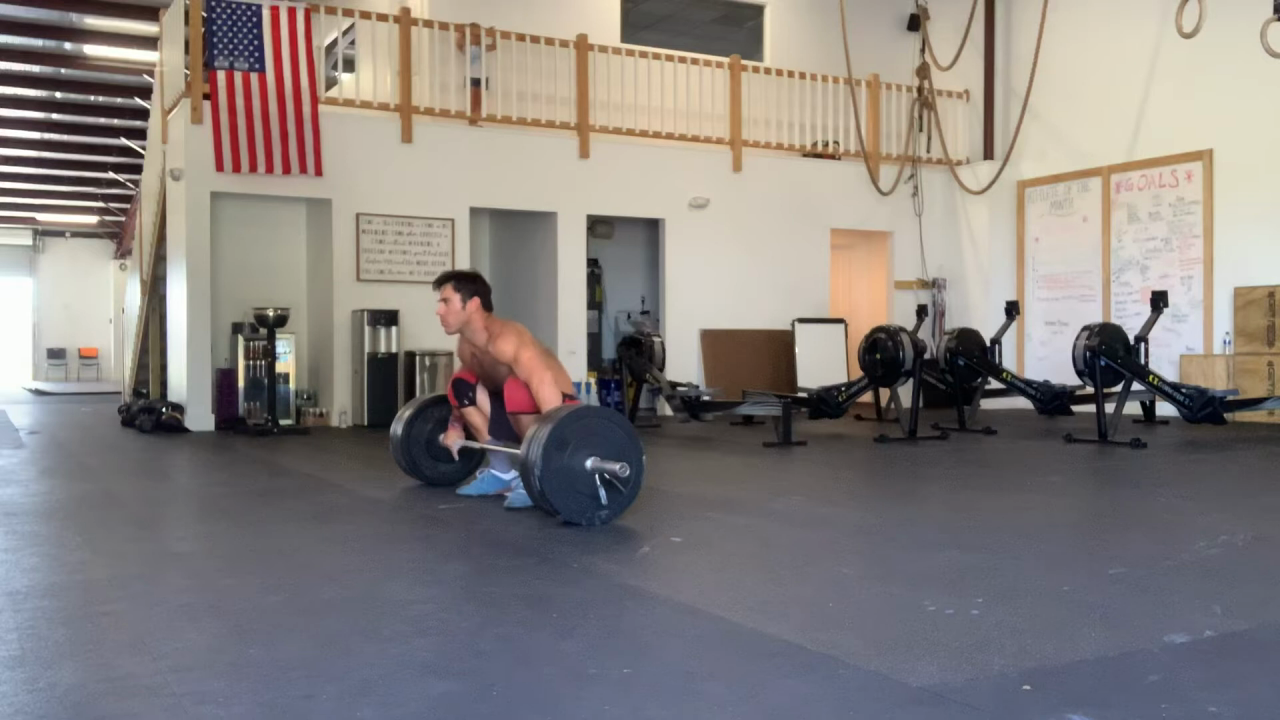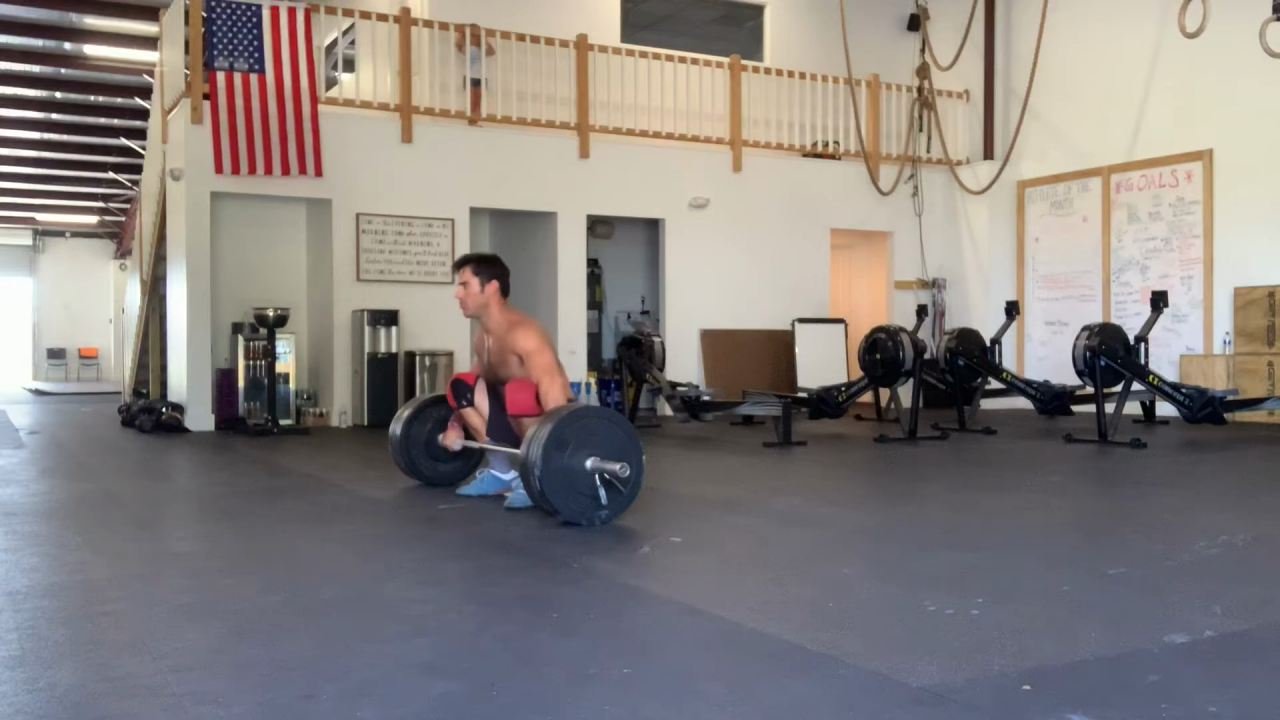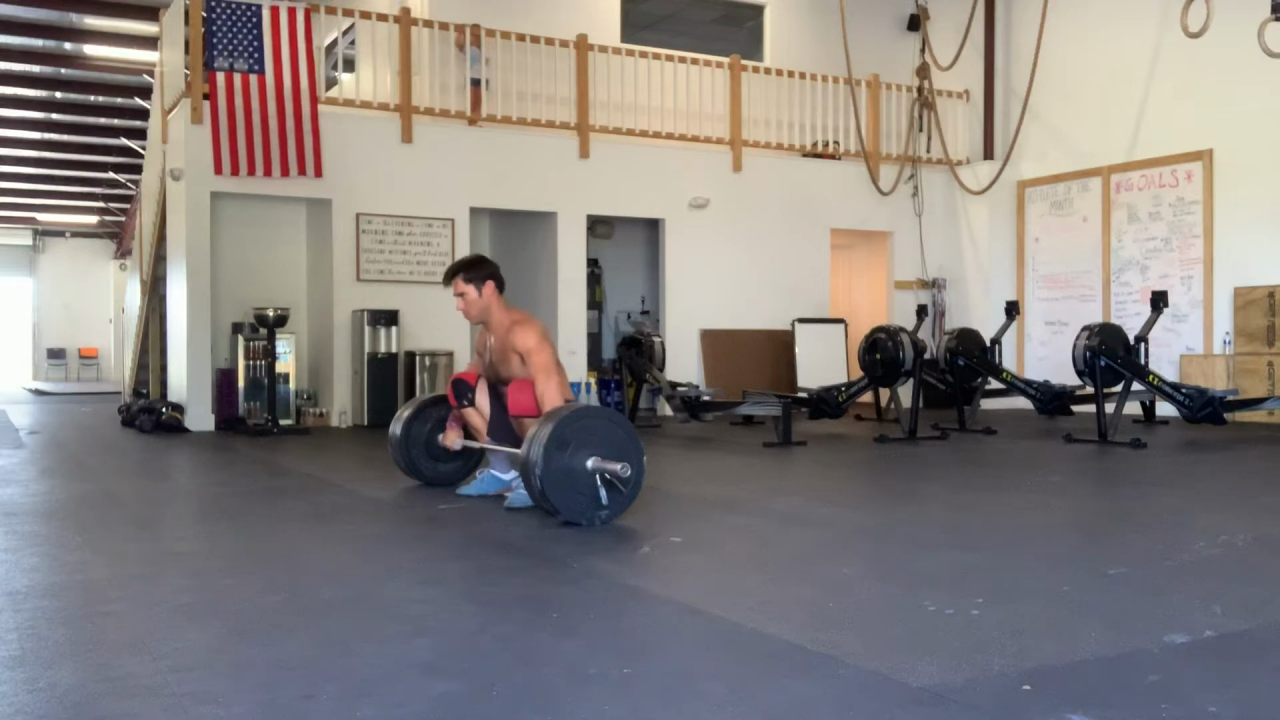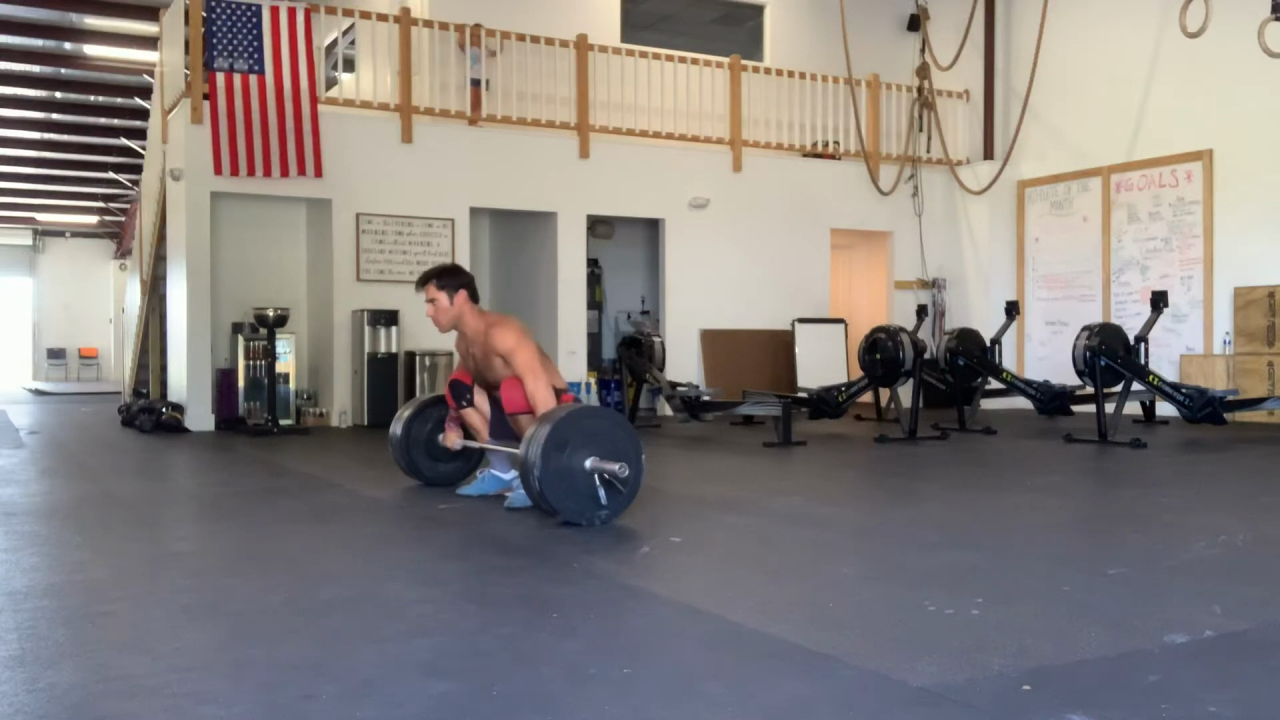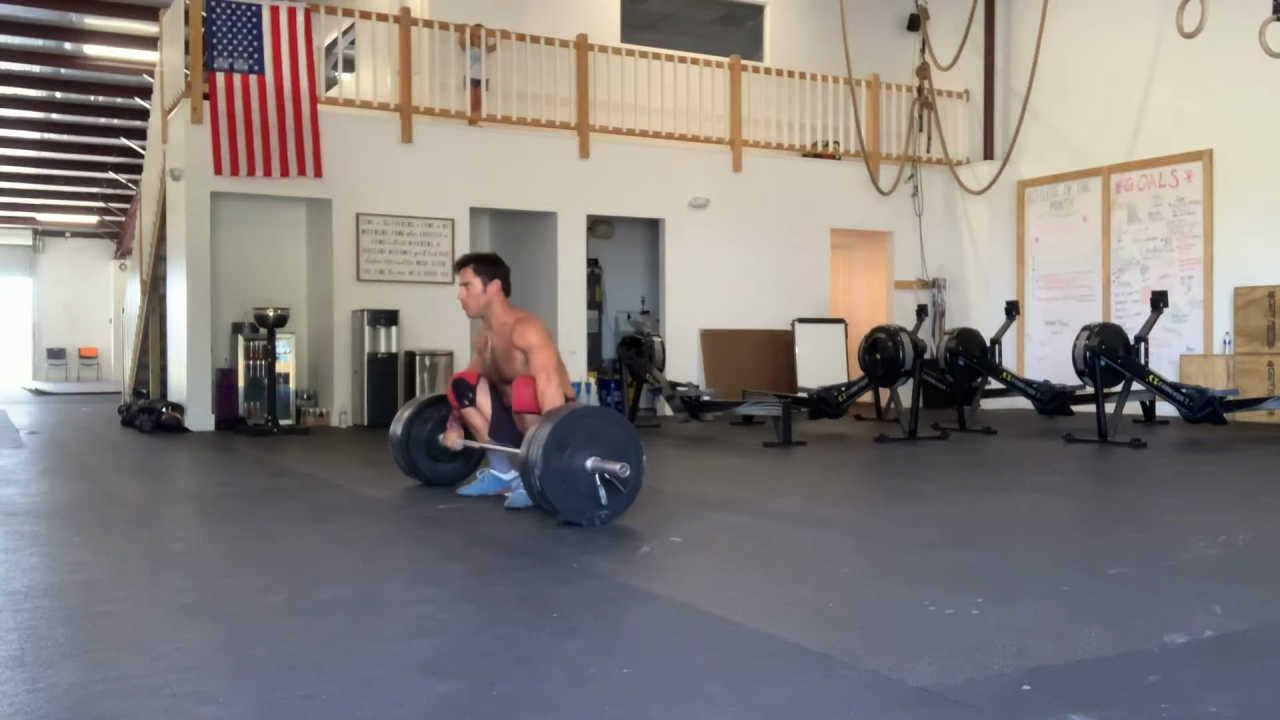
dt=0.5s
person 1, frame 1
left shoulder: (503, 338)
right shoulder: (466, 346)
left elbow: (543, 381)
right elbow: (468, 381)
right wrist: (455, 424)
right hip: (522, 416)
left knee: (517, 388)
right knee: (461, 385)
right ankle: (502, 472)
person 1, frame 2
left shoulder: (521, 331)
right shoulder: (483, 337)
left elbow: (552, 384)
right elbow: (478, 383)
right wrist: (456, 425)
right hip: (521, 420)
left knee: (518, 392)
right knee: (462, 386)
right ankle: (502, 472)
person 1, frame 3
left shoulder: (523, 330)
right shoulder: (485, 336)
left elbow: (549, 384)
right elbow: (471, 379)
right wrist: (455, 424)
right hip: (522, 421)
left knee: (520, 392)
right knee: (462, 385)
right ankle: (502, 472)
person 1, frame 4
left shoulder: (501, 331)
right shoulder: (465, 340)
left elbow: (538, 384)
right elbow: (464, 385)
right wrist: (453, 425)
left knee: (513, 390)
right knee: (459, 386)
right ankle: (503, 473)
person 1, frame 5
left shoulder: (526, 328)
right shoulder: (484, 336)
left elbow: (549, 383)
right elbow: (472, 379)
right wrist: (455, 424)
right hip: (522, 421)
left knee: (523, 388)
right knee: (462, 385)
right ankle: (503, 473)
